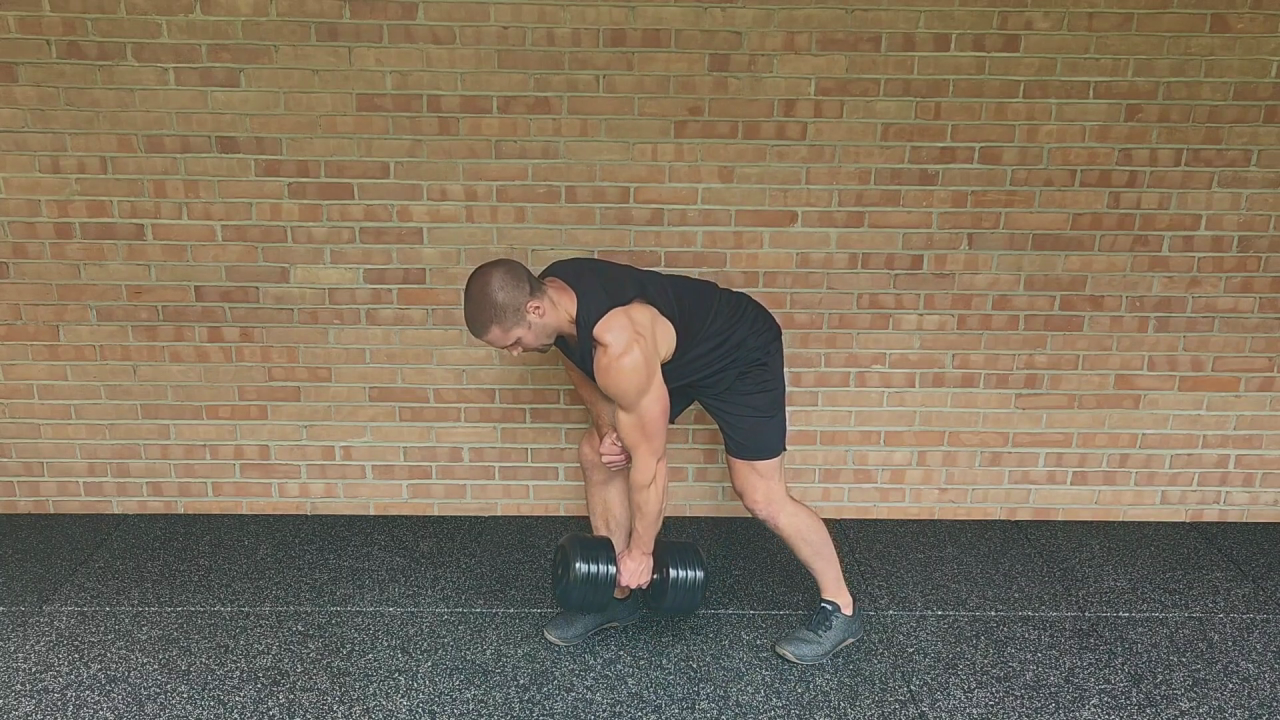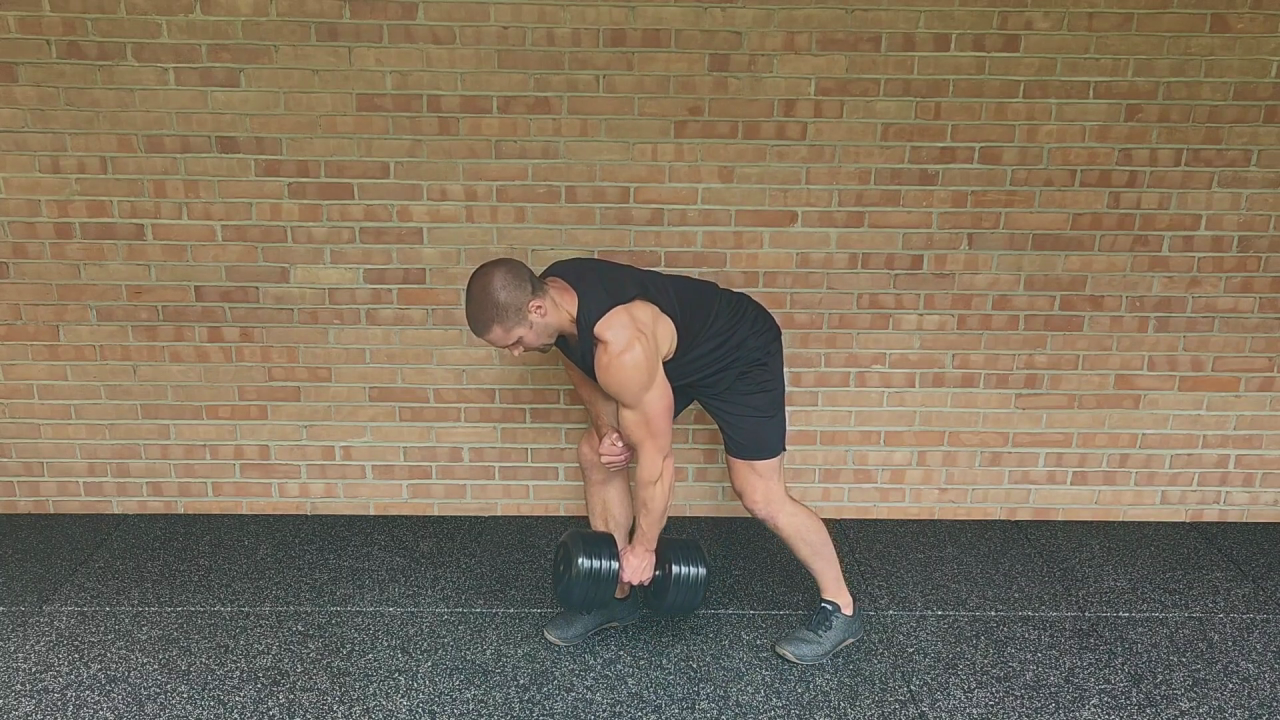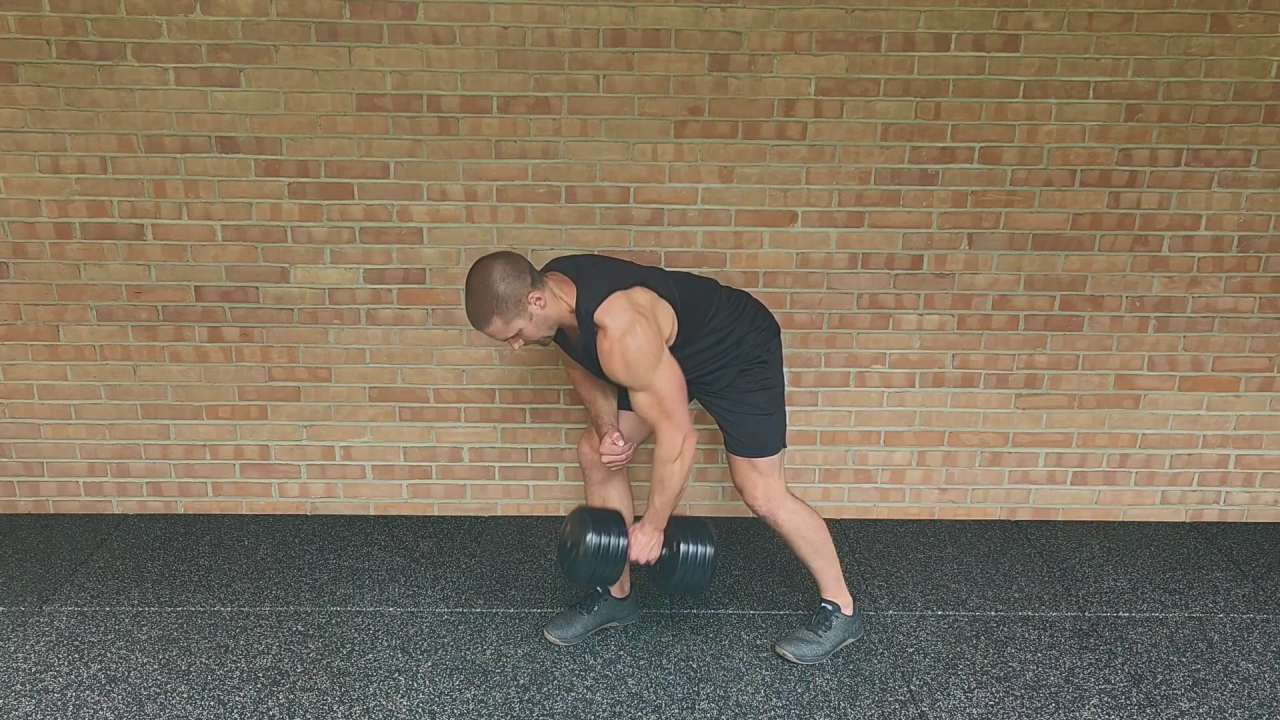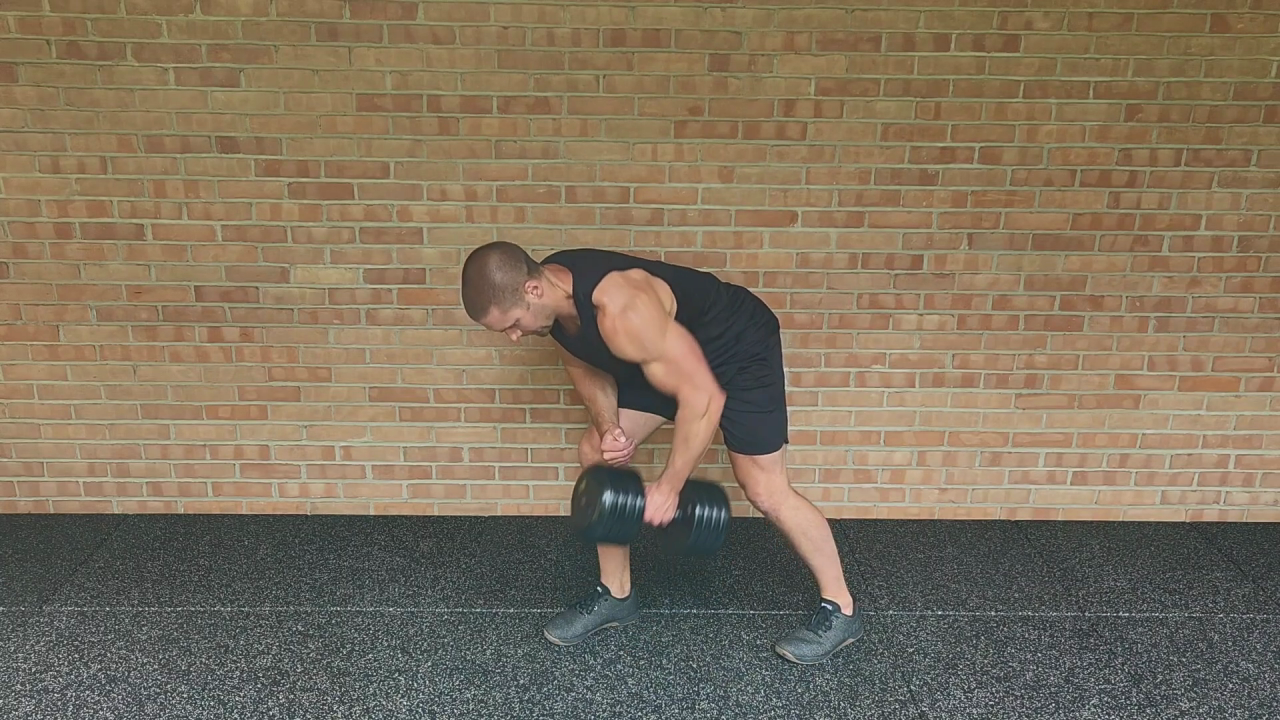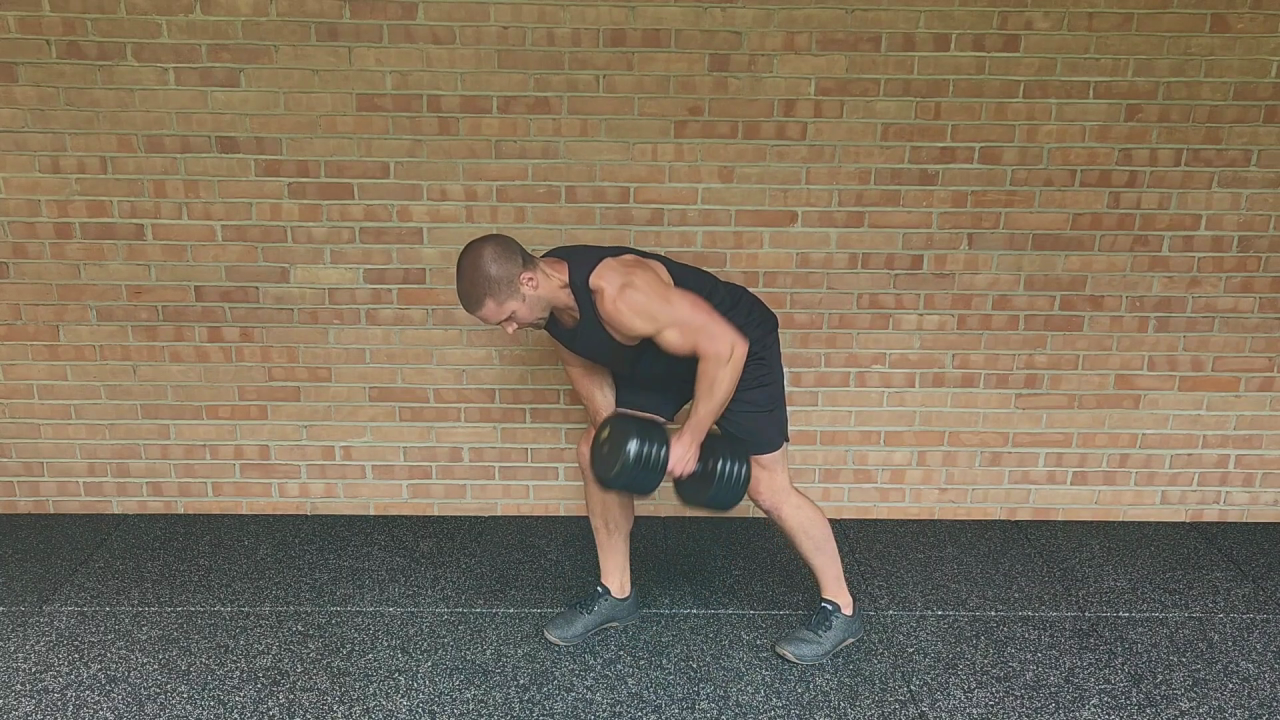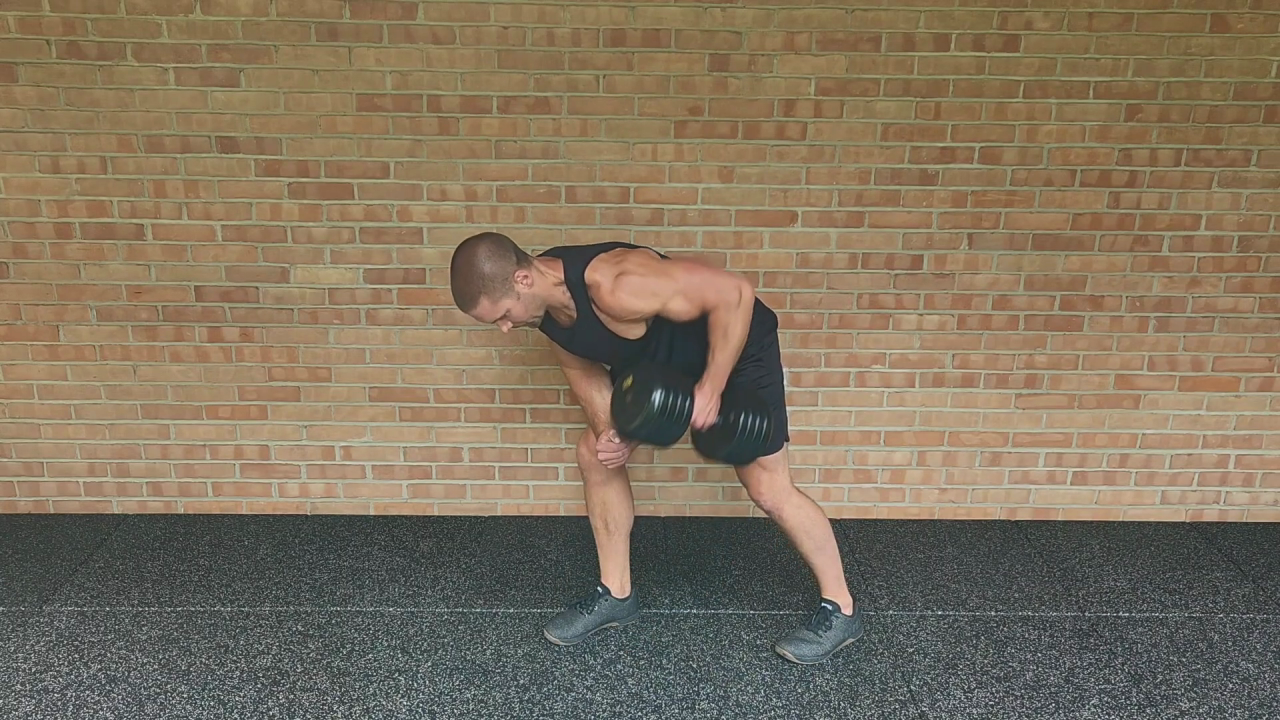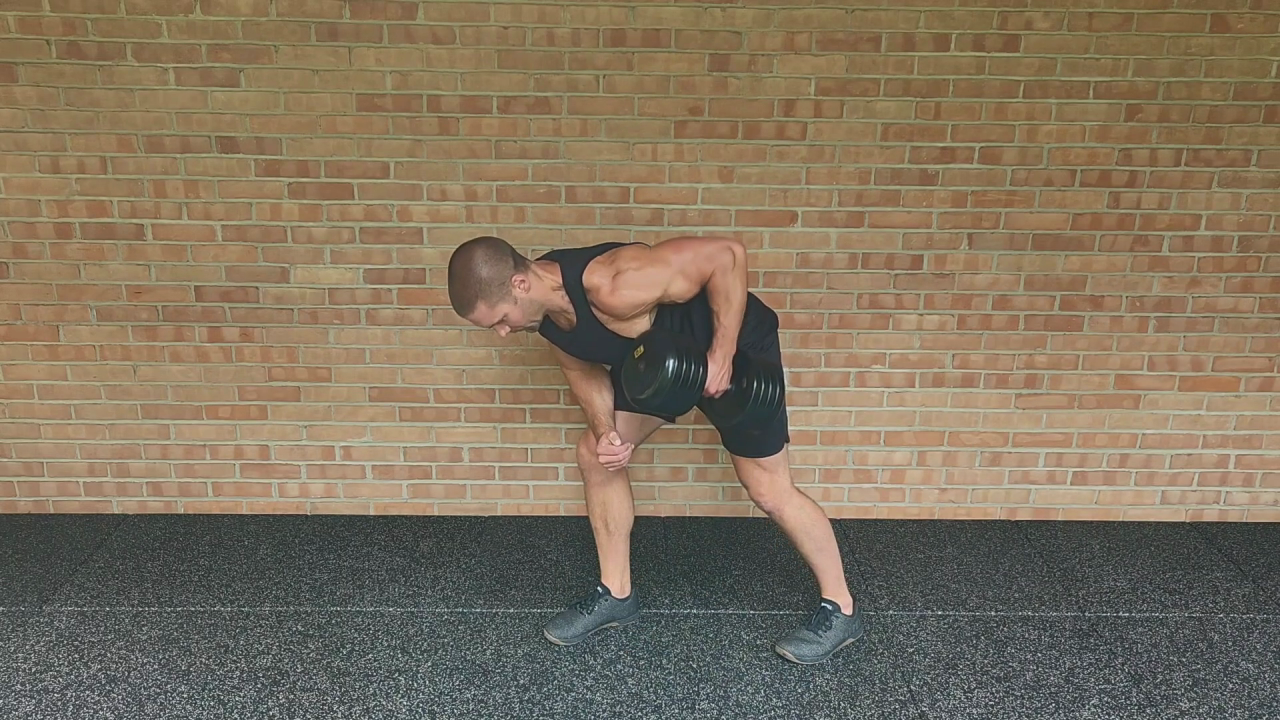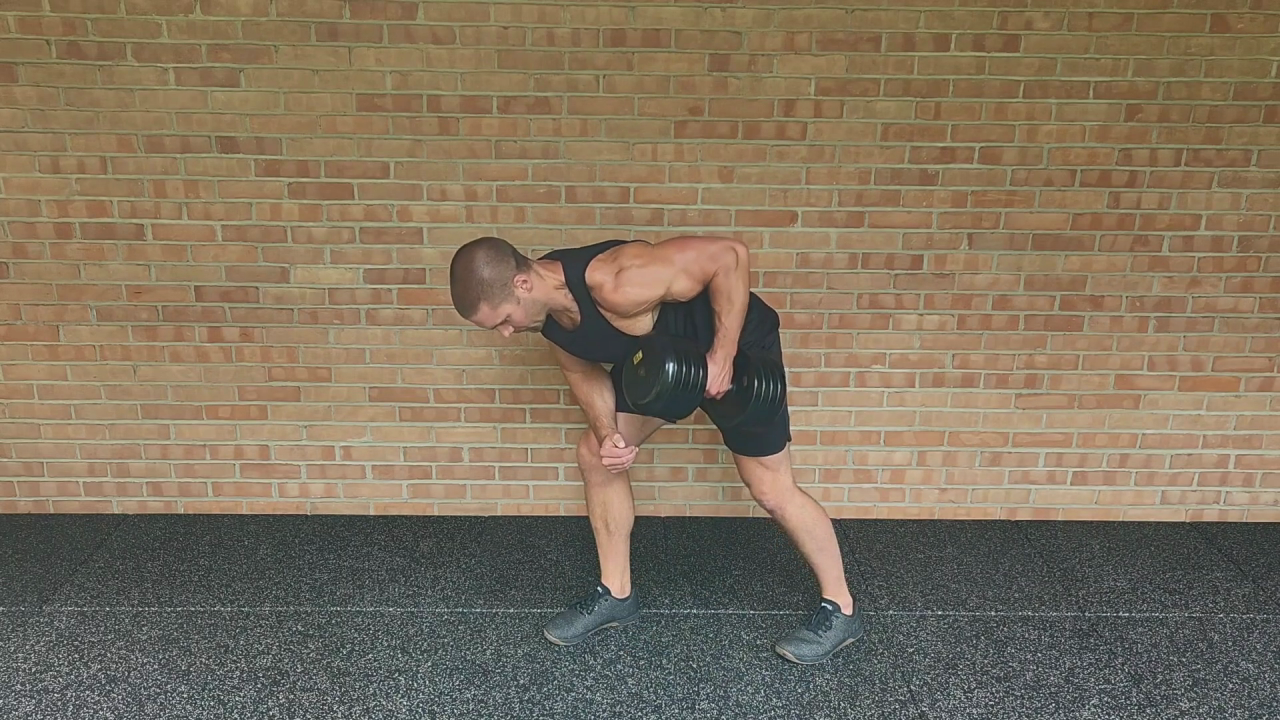
dt=0.1s
person 1, frame 1
left shoulder: (620, 347)
right shoulder: (548, 291)
left elbow: (648, 461)
right elbow: (582, 365)
left wrist: (640, 552)
right wrist: (605, 428)
left hip: (740, 353)
right hip: (675, 352)
left knee: (762, 497)
right knee: (595, 456)
left ankle: (841, 609)
right ankle: (616, 595)
person 1, frame 2
left shoulder: (621, 346)
right shoulder: (551, 293)
left elbow: (655, 457)
right elbow: (582, 365)
left wrist: (643, 547)
right wrist: (605, 428)
left hip: (740, 354)
right hip: (675, 351)
left knee: (761, 497)
right knee: (595, 455)
left ankle: (841, 609)
right ankle: (615, 595)
person 1, frame 3
left shoulder: (621, 331)
right shoulder: (553, 292)
left elbow: (677, 439)
right elbow: (583, 366)
left wrist: (653, 525)
right wrist: (607, 429)
left hip: (739, 350)
right hip: (672, 351)
left knee: (762, 495)
right knee: (594, 454)
left ankle: (840, 608)
right ankle: (616, 594)
person 1, frame 4
left shoulder: (619, 312)
right shoulder: (551, 288)
left elbow: (705, 399)
right elbow: (582, 363)
left wrist: (667, 488)
right wrist: (607, 427)
left hip: (737, 347)
right hip: (670, 347)
left knee: (765, 491)
right knee: (595, 452)
left ankle: (840, 609)
right ankle: (616, 593)
person 1, frame 5
left shoulder: (617, 296)
right shoulder: (547, 293)
left elbow: (725, 348)
right elbow: (583, 364)
left wrist: (690, 441)
right wrist: (606, 426)
left hip: (737, 346)
right hip: (661, 352)
left knee: (767, 490)
right knee: (596, 453)
left ankle: (841, 608)
right ankle: (616, 594)
person 1, frame 6
left shoulder: (613, 288)
right shoulder: (543, 294)
left elbow: (734, 294)
right elbow: (580, 365)
left wrist: (710, 389)
right wrist: (604, 429)
left hip: (738, 344)
right hip: (659, 352)
left knee: (768, 489)
right knee: (596, 456)
left ankle: (841, 608)
right ankle: (616, 594)
person 1, frame 7
left shoulder: (611, 287)
right shoulder: (542, 302)
left elbow: (727, 253)
right elbow: (581, 369)
left wrist: (720, 356)
right wrist: (605, 431)
left hip: (734, 344)
left knee: (769, 491)
right knee: (595, 456)
left ankle: (841, 608)
right ankle: (616, 594)
person 1, frame 8
left shoulder: (614, 284)
right shoulder: (544, 303)
left elbow: (729, 254)
right elbow: (582, 370)
left wrist: (722, 357)
right wrist: (607, 432)
left hip: (736, 344)
left knee: (771, 490)
right knee: (595, 456)
left ankle: (841, 608)
right ankle: (616, 594)
